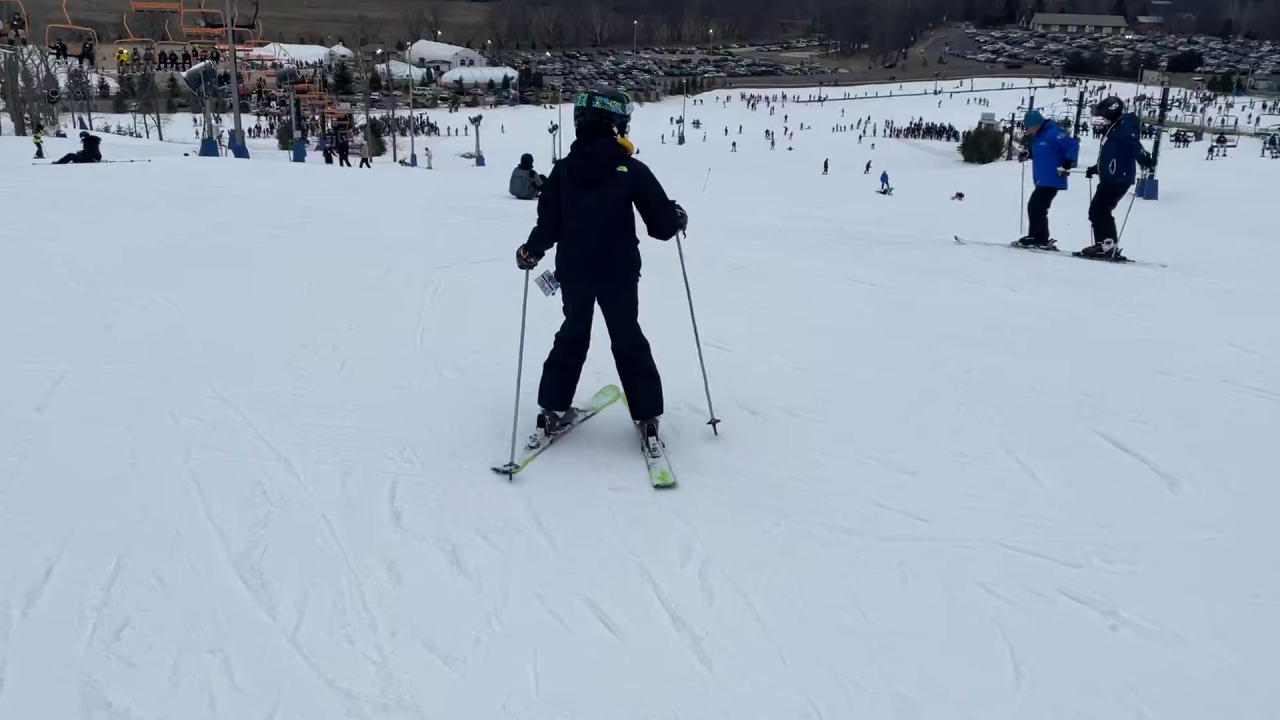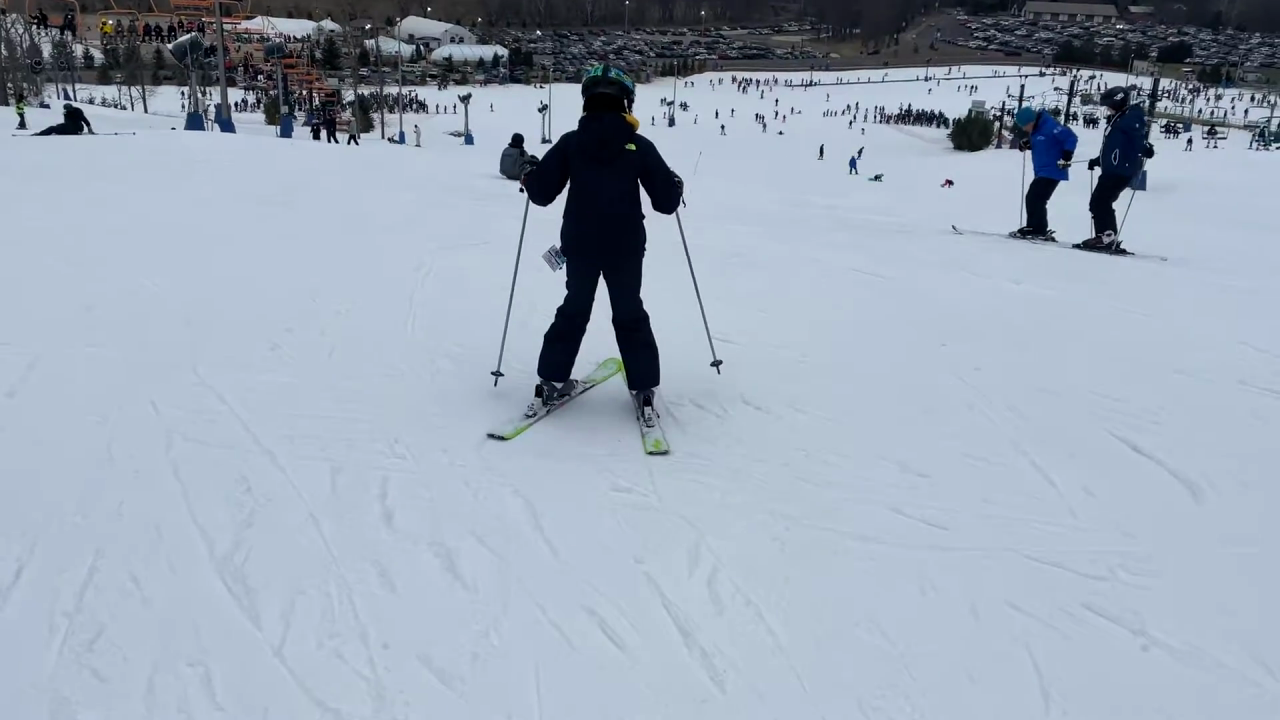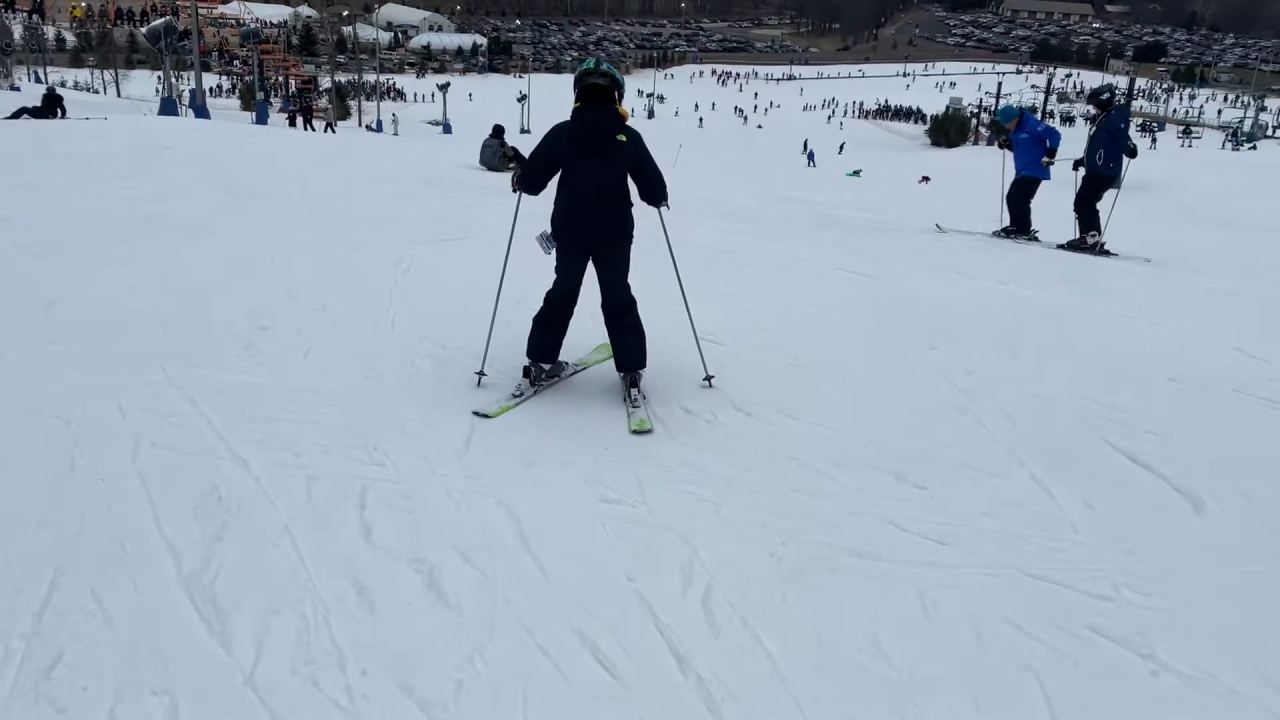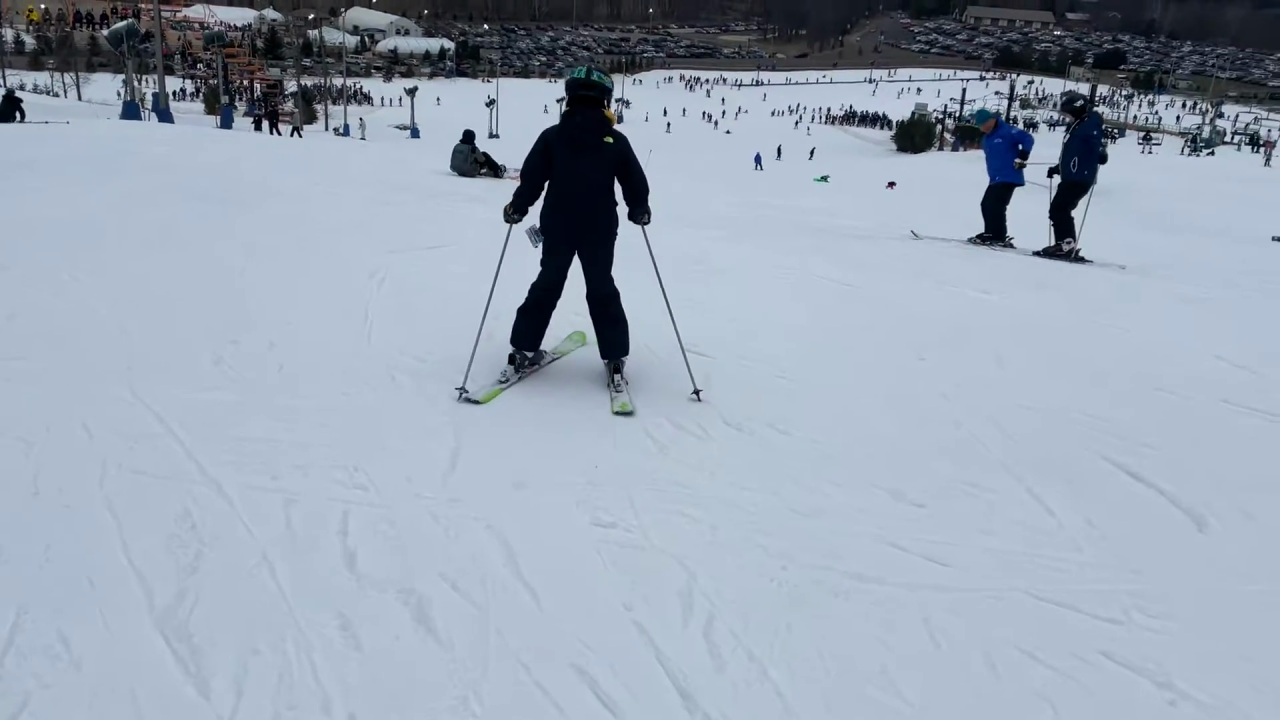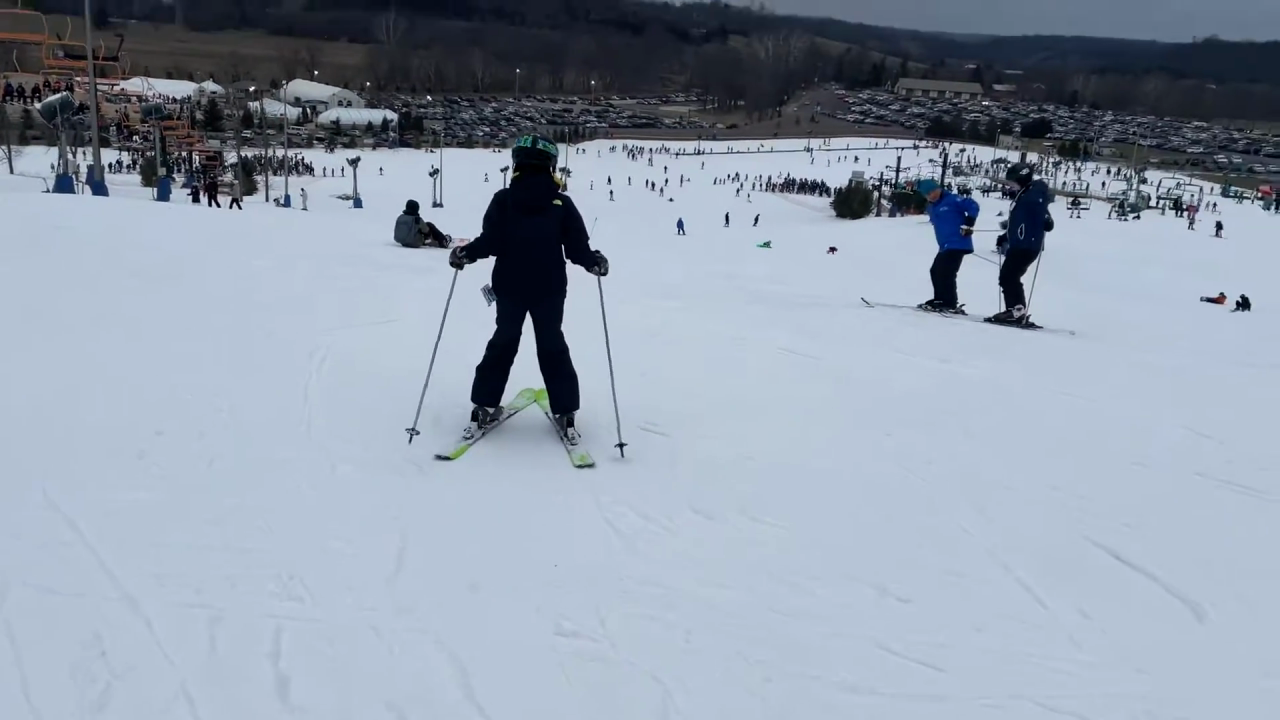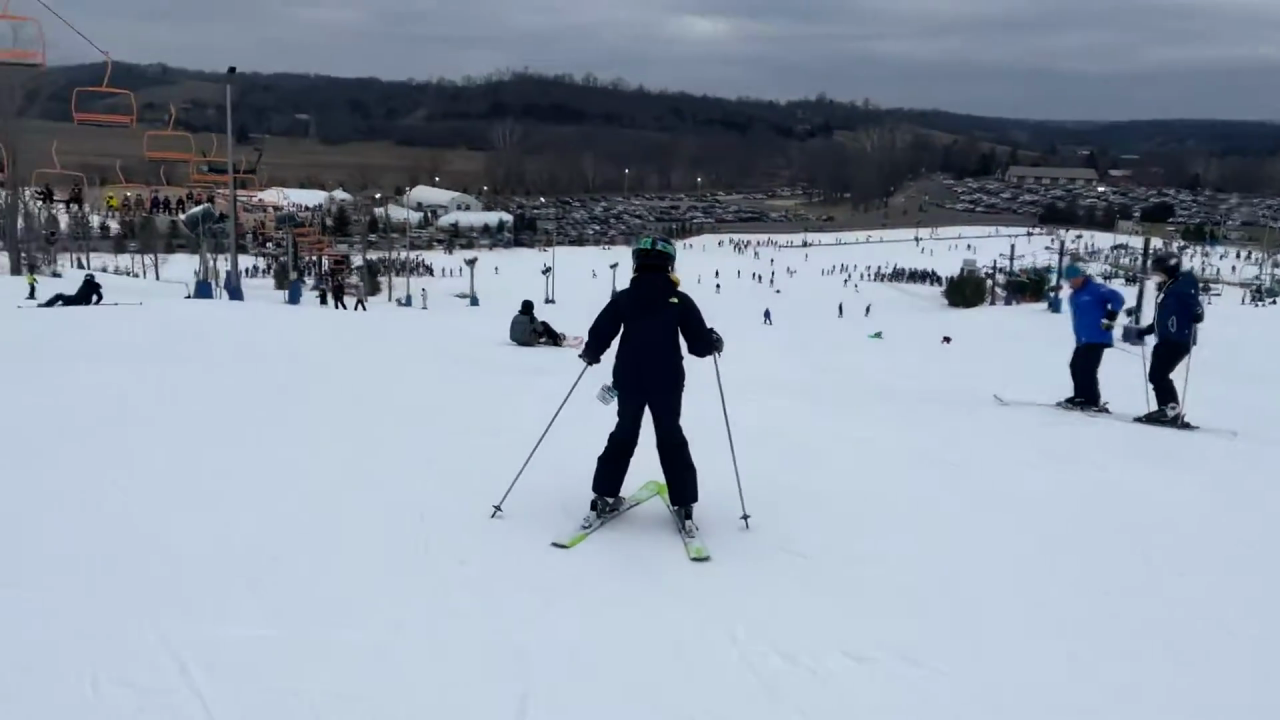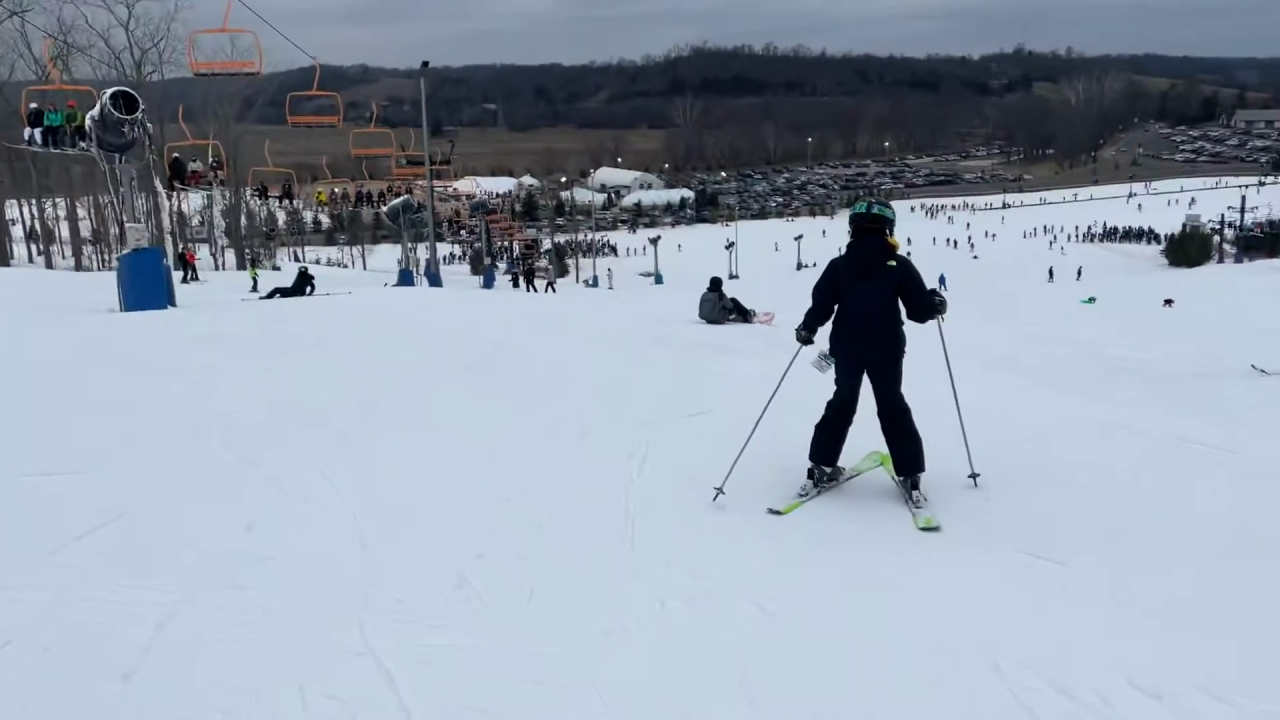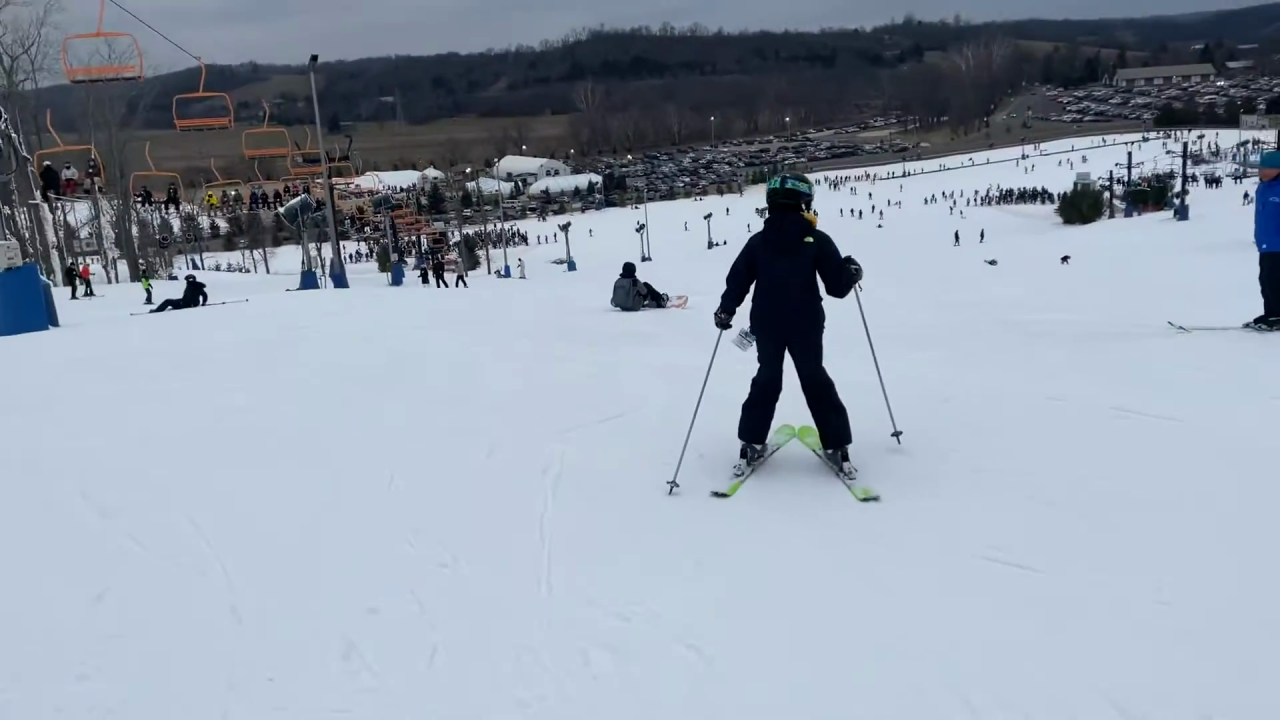
dt=0.5s
person 1, frame 1
left shoulder: (564, 168)
right shoulder: (632, 169)
left elbow: (549, 225)
right elbow: (661, 224)
left wrist: (530, 250)
right wrist: (677, 218)
left hip: (574, 271)
right hip: (619, 272)
left knee: (572, 335)
right knee: (628, 340)
left ankle: (553, 410)
right ankle: (647, 417)
person 1, frame 2
left shoulder: (570, 142)
right shoulder: (639, 146)
left elbow: (541, 193)
right elbow: (666, 201)
left wrist: (529, 178)
right wrist: (675, 187)
left hip: (580, 245)
right hip: (625, 247)
left knee: (574, 309)
right knee: (629, 314)
left ankle: (552, 380)
right ankle: (643, 387)
person 1, frame 3
left shoulder: (561, 133)
right shoulder: (628, 137)
left elbow: (532, 179)
right elbow: (652, 187)
left wrist: (519, 181)
right wrist: (658, 198)
left hip: (570, 231)
right hip: (614, 234)
left knee: (562, 293)
right knee: (618, 298)
left ankle: (541, 362)
right ankle: (631, 370)
person 1, frame 4
left shoulder: (552, 136)
right shoulder: (616, 141)
left elbow: (532, 180)
right elbow: (636, 185)
left wrist: (517, 208)
right wrist: (639, 211)
left hip: (558, 228)
right hip: (600, 231)
left knee: (547, 286)
right knee: (602, 291)
left ankle: (524, 351)
right ankle: (614, 359)
person 1, frame 5
left shoulder: (504, 198)
right shoulder: (562, 203)
left elbow: (492, 241)
right elbow: (577, 248)
left wrist: (464, 253)
right wrist: (594, 262)
left hip: (510, 287)
right hip: (549, 289)
left knee: (503, 343)
right knee: (552, 347)
left ankle: (484, 407)
right ankle: (565, 413)
person 1, frame 6
left shoulder: (623, 298)
right shoulder: (680, 301)
left elbow: (599, 335)
right elbow: (699, 345)
left wrist: (590, 353)
right wrist: (714, 342)
left hip: (629, 381)
right hip: (667, 383)
left knee: (623, 435)
right knee: (671, 439)
left ankle: (604, 497)
right ankle: (684, 505)
person 1, frame 7
left shoulder: (839, 264)
right shoulder: (899, 265)
left elbow: (821, 305)
right elbow: (919, 310)
left wrist: (807, 328)
right wrist: (936, 304)
left hip: (846, 349)
right hip: (886, 350)
left knee: (841, 403)
right knee: (893, 408)
left ankle: (821, 467)
right ankle: (910, 475)
person 1, frame 8
left shoulder: (757, 242)
right shoulder: (817, 241)
left elbow: (737, 283)
right elbow: (837, 287)
left wrist: (726, 311)
right wrist: (852, 274)
left hip: (766, 326)
right hip: (806, 326)
left knee: (766, 380)
right knee: (816, 382)
left ankle: (751, 444)
right ankle: (837, 448)
